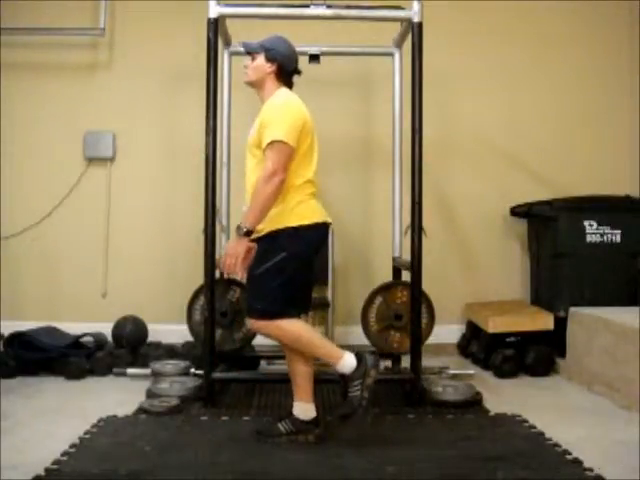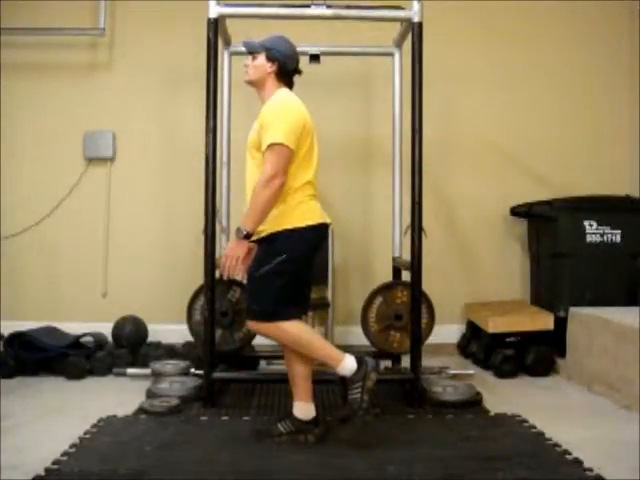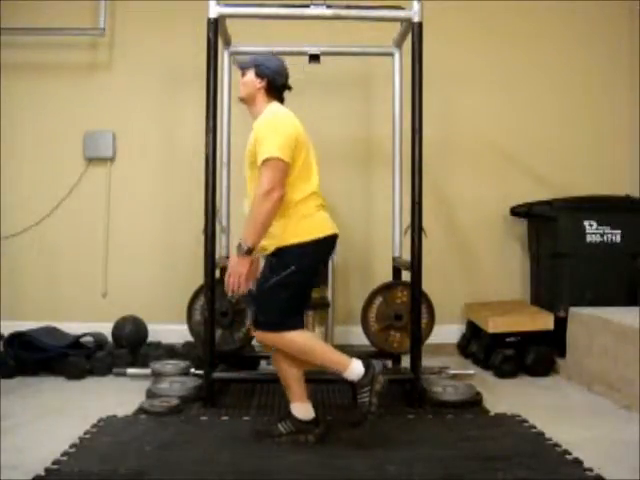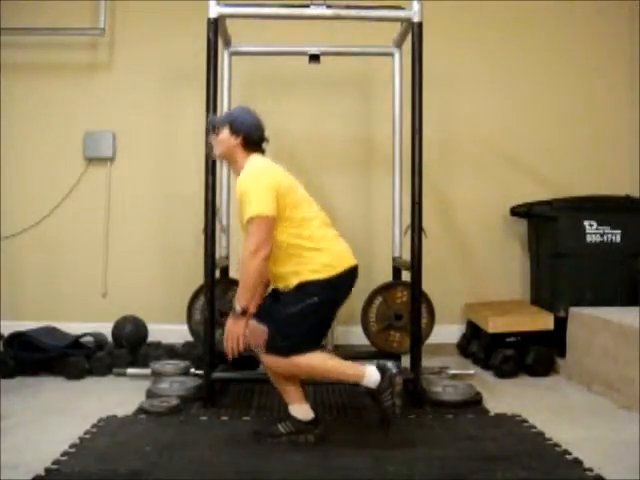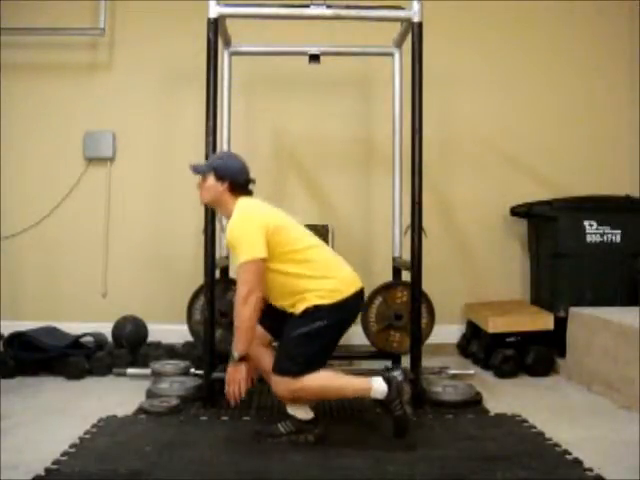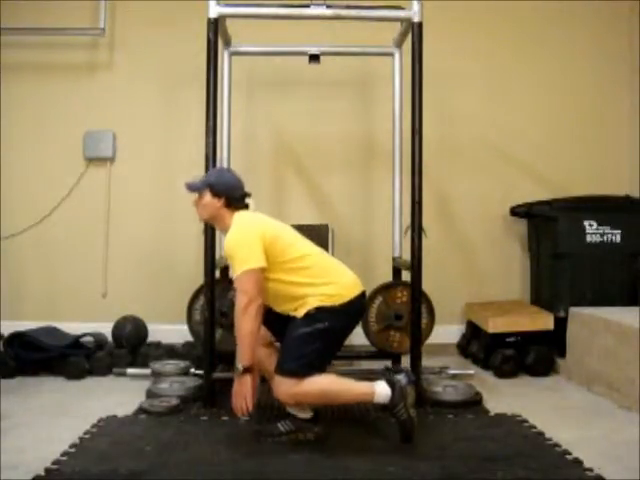
dt=0.3s
person 1, frame 1
left shoulder: (281, 106)
right shoulder: (276, 109)
left elbow: (273, 176)
left wrist: (242, 232)
right wrist: (254, 238)
left hip: (292, 228)
right hip: (292, 227)
left knee: (264, 317)
right knee: (286, 321)
left ankle: (352, 365)
right ankle: (305, 417)
person 1, frame 2
left shoulder: (281, 107)
right shoulder: (278, 108)
left elbow: (273, 179)
left wrist: (242, 234)
right wrist: (254, 239)
left hip: (291, 229)
right hip: (292, 228)
left knee: (263, 319)
right knee: (285, 322)
left ankle: (352, 367)
right ankle: (304, 417)
person 1, frame 3
left shoulder: (272, 121)
right shoulder: (269, 122)
left elbow: (270, 192)
left wrist: (242, 251)
right wrist: (253, 252)
left hip: (301, 240)
right hip: (297, 239)
left knee: (269, 330)
right knee: (271, 327)
left ankle: (359, 371)
right ankle: (303, 418)
person 1, frame 4
left shoulder: (254, 176)
right shoulder: (258, 171)
left elbow: (258, 250)
right elbow: (262, 250)
left wrist: (238, 312)
right wrist: (251, 306)
left hip: (323, 272)
right hip: (312, 270)
left knee: (279, 357)
right knee: (258, 335)
left ankle: (374, 377)
right ankle: (302, 418)
person 1, frame 5
left shoulder: (243, 222)
right shoulder: (249, 213)
left elbow: (248, 295)
right elbow: (257, 291)
left wrist: (238, 360)
right wrist: (244, 352)
left hip: (331, 296)
right hip: (320, 290)
left knee: (285, 383)
right knee: (253, 337)
left ankle: (385, 387)
right ankle: (302, 418)
person 1, frame 6
left shoulder: (240, 235)
right shoulder: (247, 226)
left elbow: (248, 306)
right elbow: (255, 302)
left wrist: (243, 372)
right wrist: (248, 365)
left hip: (334, 300)
right hip: (321, 295)
left knee: (288, 389)
right knee: (254, 340)
left ankle: (388, 390)
right ankle: (302, 417)
